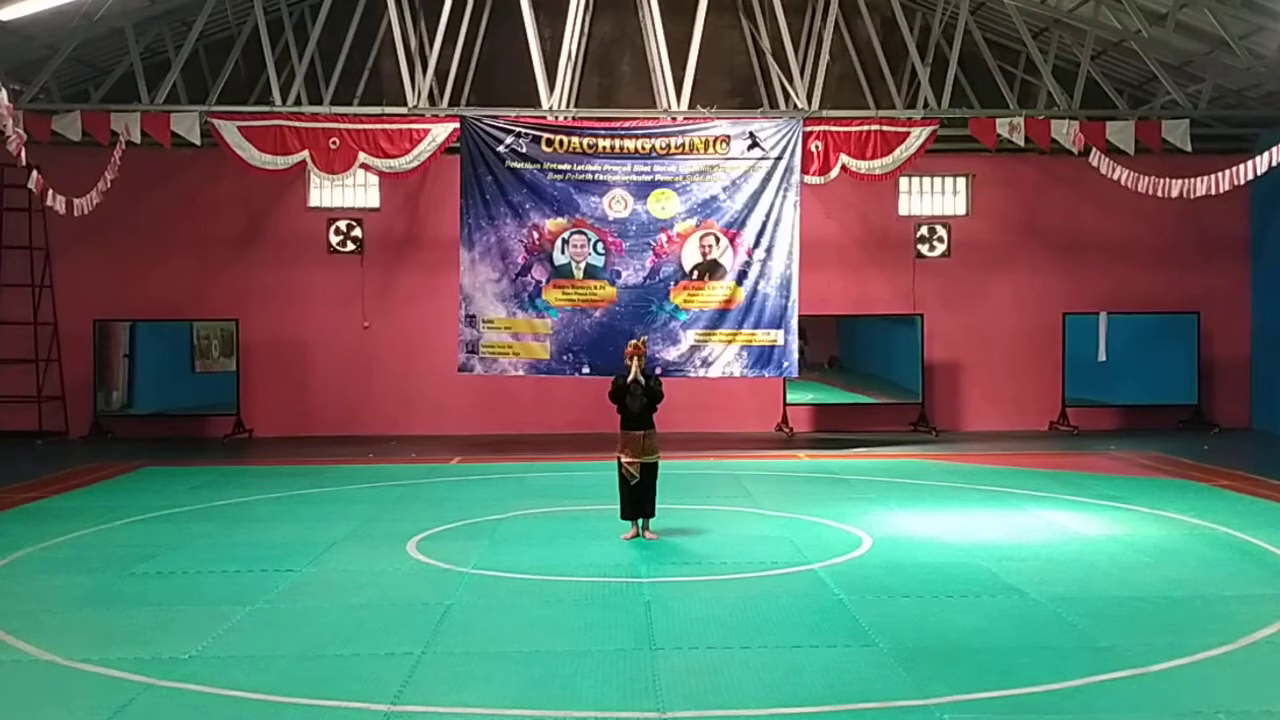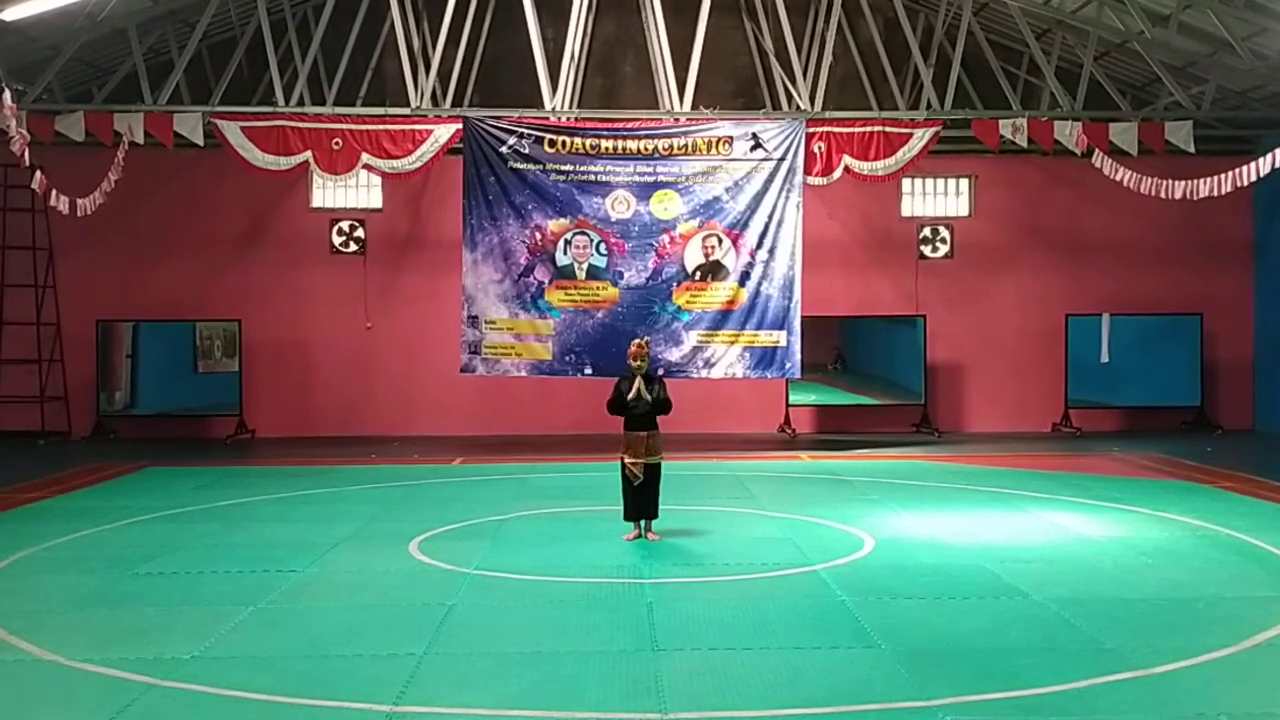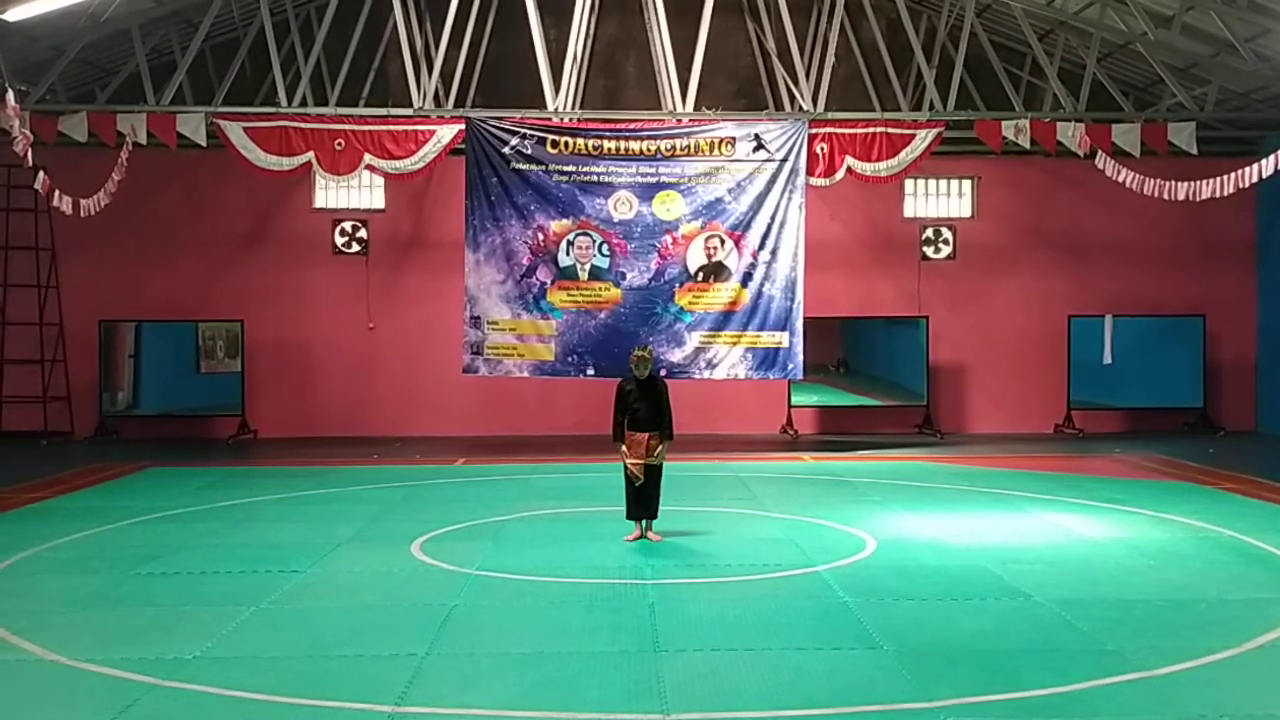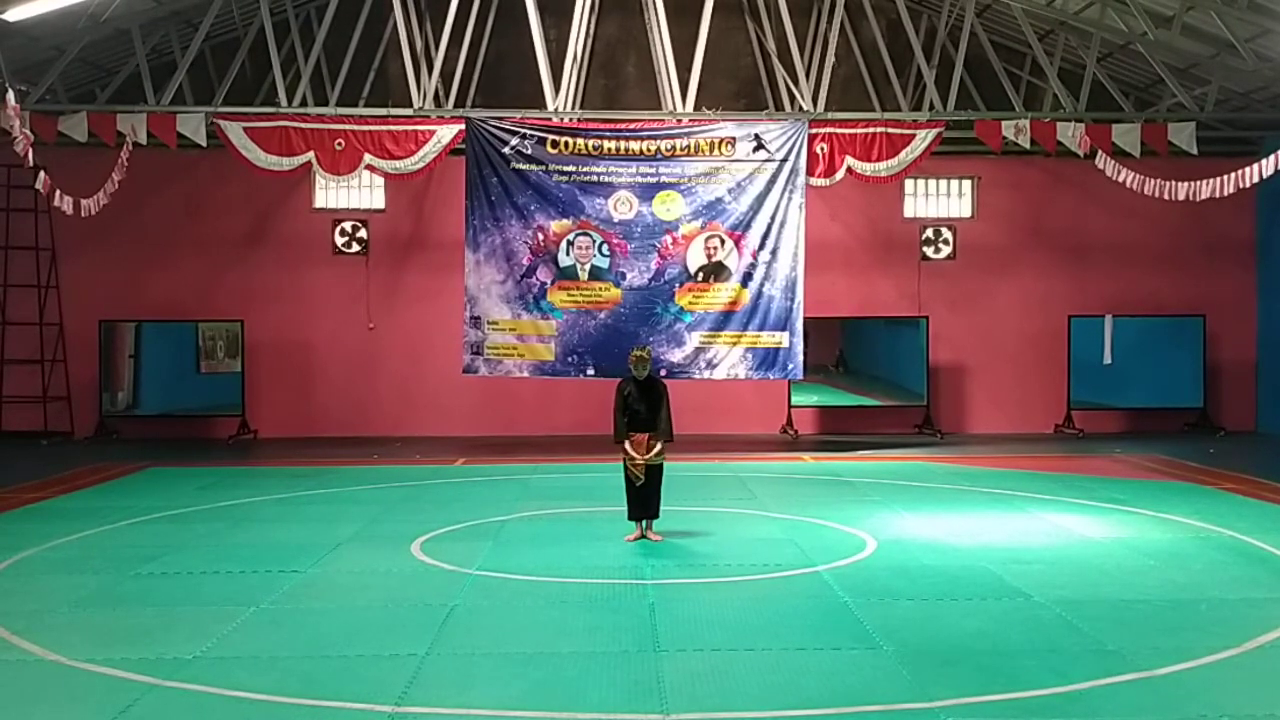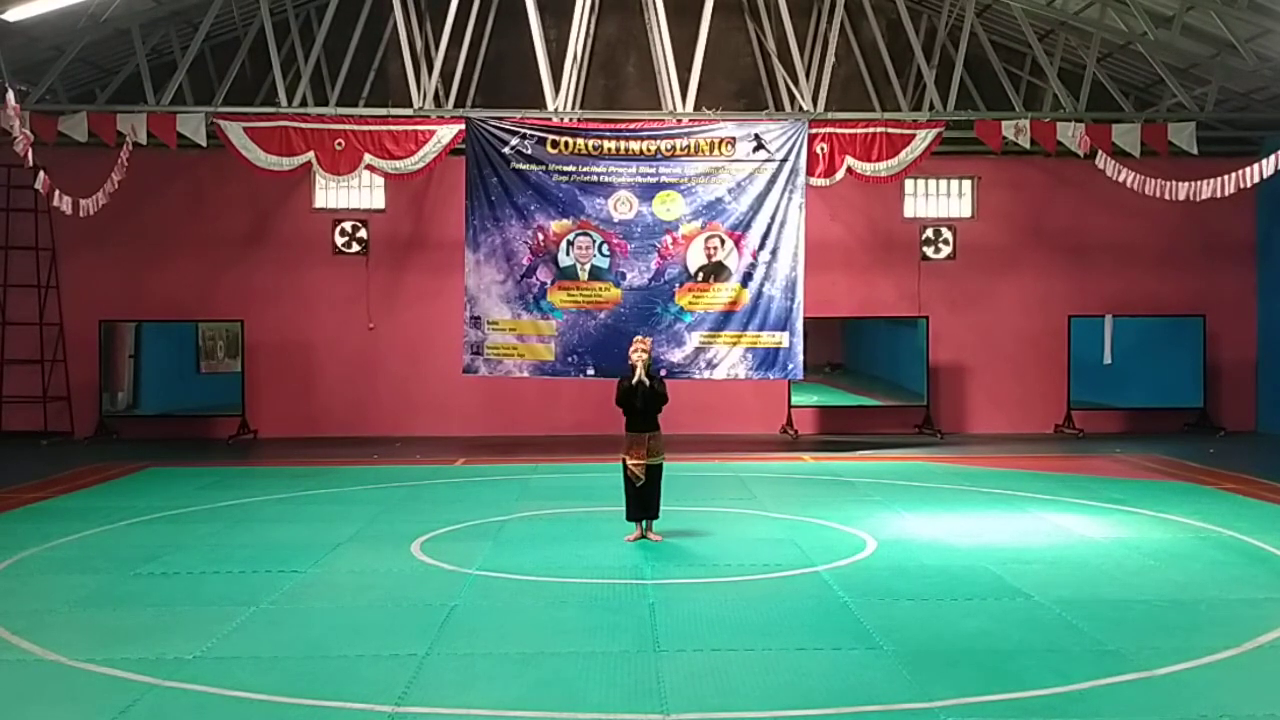
dt=1s
person 1, frame 1
left shoulder: (652, 380)
right shoulder: (620, 380)
left elbow: (657, 398)
right elbow: (614, 397)
left wrist: (641, 379)
right wrist: (630, 378)
left hip: (648, 435)
right hip: (627, 436)
left knee: (648, 482)
right knee: (627, 481)
left ankle: (646, 526)
right ankle: (634, 526)
person 1, frame 2
left shoulder: (657, 382)
right shoulder: (623, 383)
left elbow: (666, 407)
right elbow: (612, 408)
left wrist: (647, 396)
right wrist: (630, 395)
left hip: (651, 437)
right hip: (630, 437)
left knee: (651, 483)
right knee: (631, 483)
left ankle: (648, 527)
right ankle: (636, 527)
person 1, frame 3
left shoulder: (659, 385)
right shoulder: (624, 386)
left elbow: (666, 415)
right elbow: (619, 416)
left wrist: (665, 443)
right wrist: (619, 443)
left hip: (653, 440)
right hip: (632, 440)
left knee: (652, 485)
right knee: (633, 484)
left ankle: (649, 527)
right ankle: (638, 527)
person 1, frame 4
left shoulder: (658, 386)
right shoulder: (624, 386)
left elbow: (664, 414)
right elbow: (619, 414)
left wrist: (661, 441)
right wrist: (624, 441)
left hip: (653, 440)
right hip: (632, 440)
left knee: (653, 485)
right knee: (633, 485)
left ankle: (649, 528)
right ankle: (638, 528)
person 1, frame 5
left shoulder: (656, 381)
right shoulder: (625, 381)
left elbow: (662, 400)
right elbow: (620, 402)
left wrist: (645, 380)
right wrist: (635, 379)
left hip: (653, 438)
right hip: (632, 439)
left knee: (652, 484)
right knee: (633, 483)
left ankle: (649, 528)
right ankle: (638, 528)
